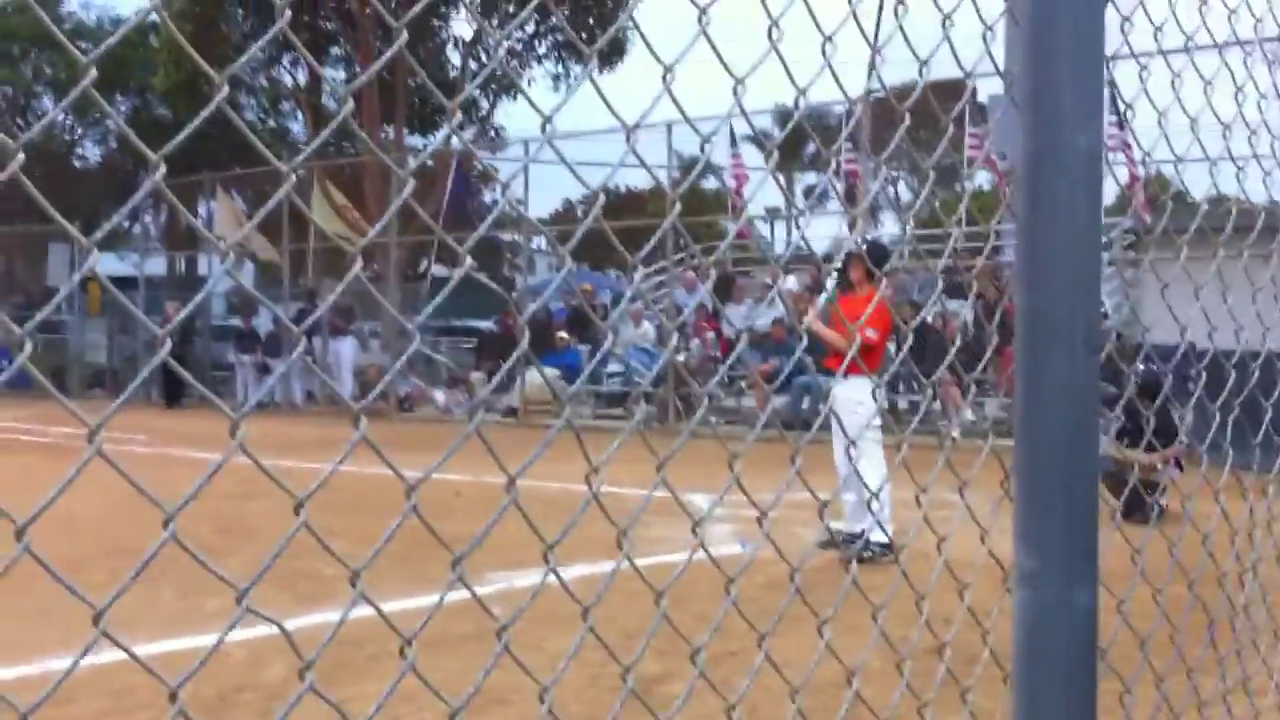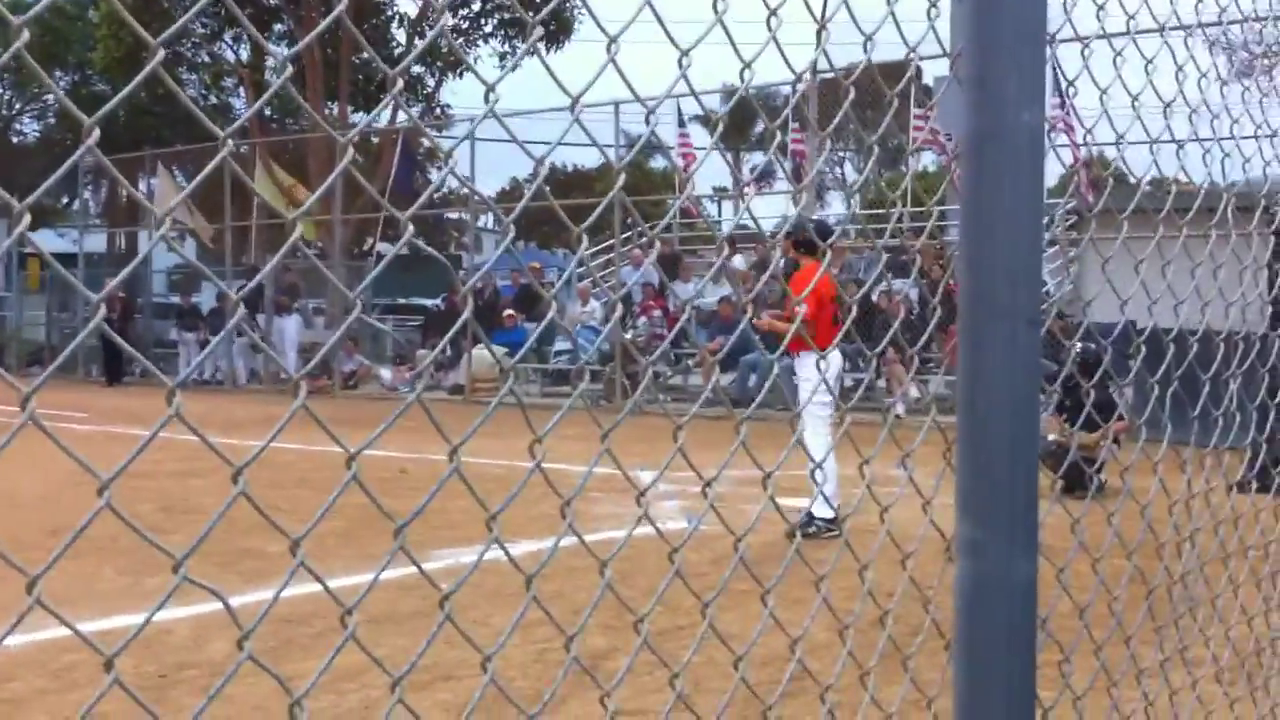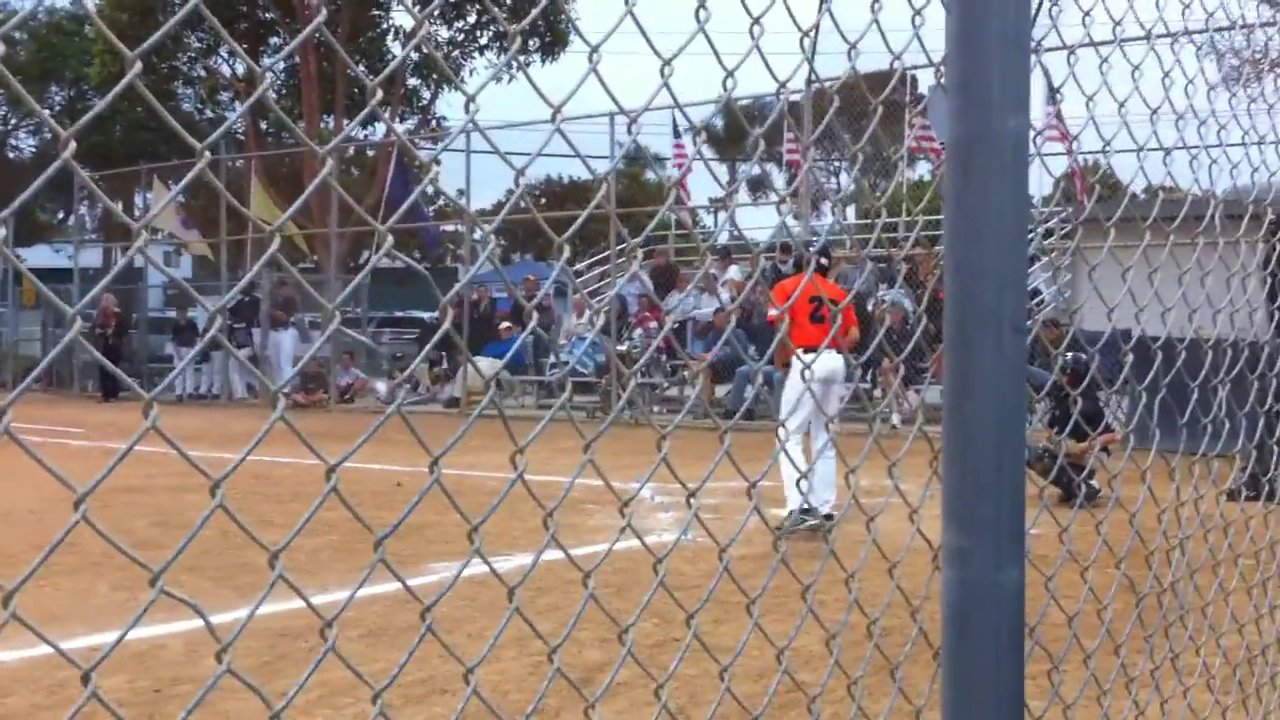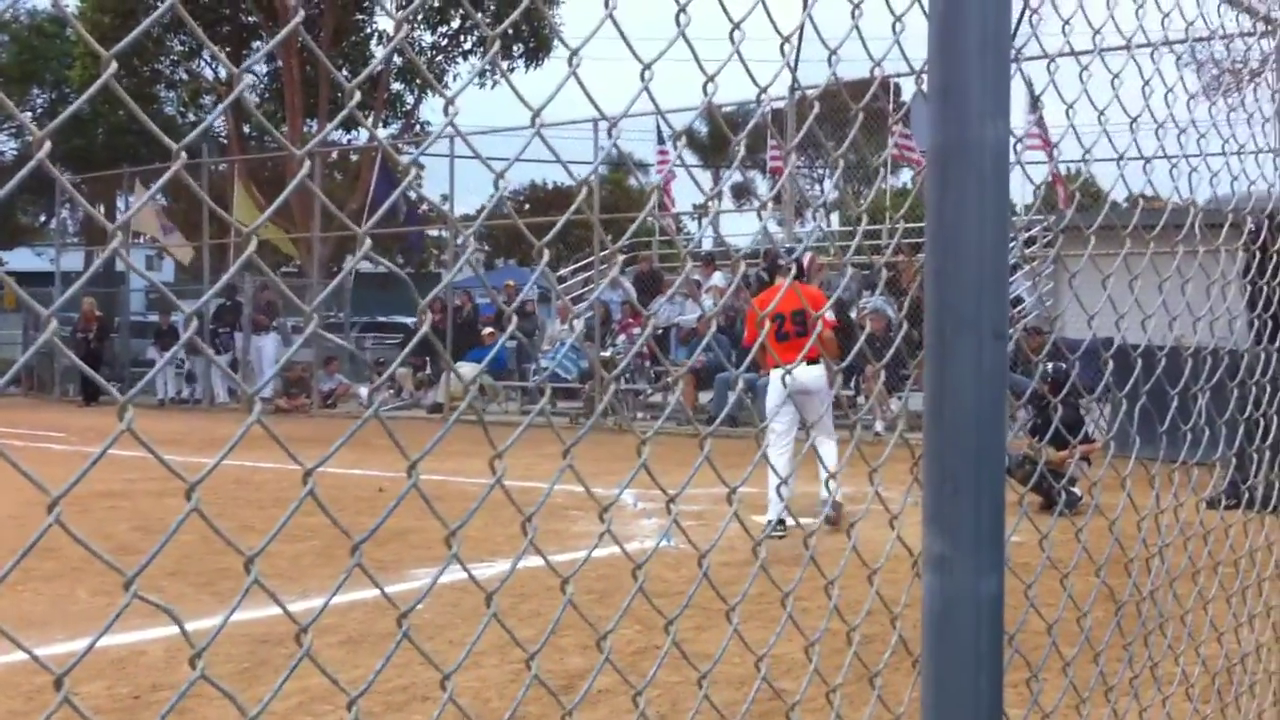
dt=0.5s
person 1, frame 1
left shoulder: (876, 305)
right shoulder: (844, 299)
left elbow: (854, 348)
left wrist: (818, 326)
right wrist: (816, 322)
left hip: (859, 387)
right hip: (840, 384)
left knee: (869, 462)
right knee: (846, 462)
left ankle: (880, 540)
right ankle: (853, 529)
person 1, frame 2
left shoulder: (805, 277)
right shoulder: (821, 274)
left elbow: (804, 328)
left wrist: (772, 325)
right wrist: (783, 316)
left hip: (815, 361)
right hip: (823, 358)
left knee: (817, 437)
right knee: (814, 434)
left ankle: (824, 516)
right ankle: (822, 502)
person 1, frame 3
left shoulder: (786, 287)
right shoulder: (838, 292)
left elbow: (783, 328)
right elbow: (853, 336)
left wrist: (780, 364)
left hip: (804, 362)
right hip: (835, 362)
left knee: (790, 436)
right knee: (824, 438)
left ankle: (799, 509)
right ankle: (823, 511)
person 1, frame 4
left shoulder: (760, 303)
right shoulder: (814, 295)
left elbow: (756, 349)
right elbow: (828, 336)
right wrist: (832, 367)
left hip: (781, 377)
right hip: (814, 372)
left knee: (779, 447)
right knee: (824, 436)
left ankle: (776, 518)
right ankle: (832, 498)
